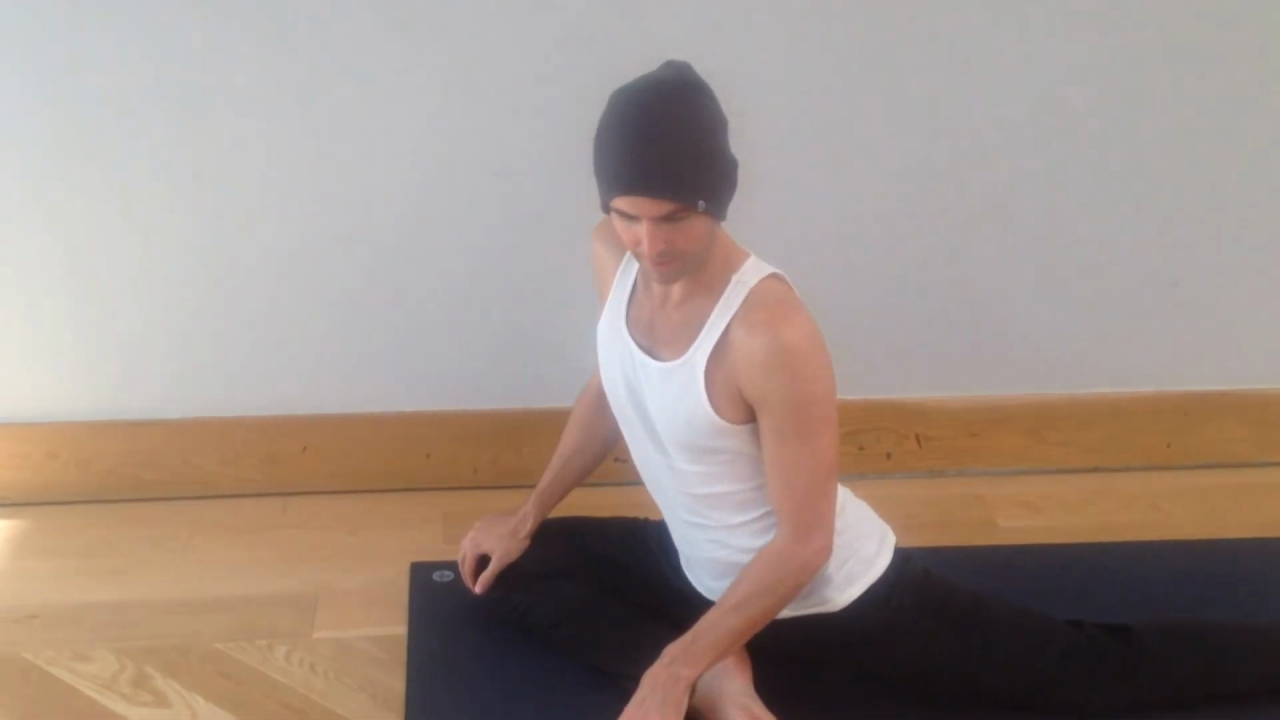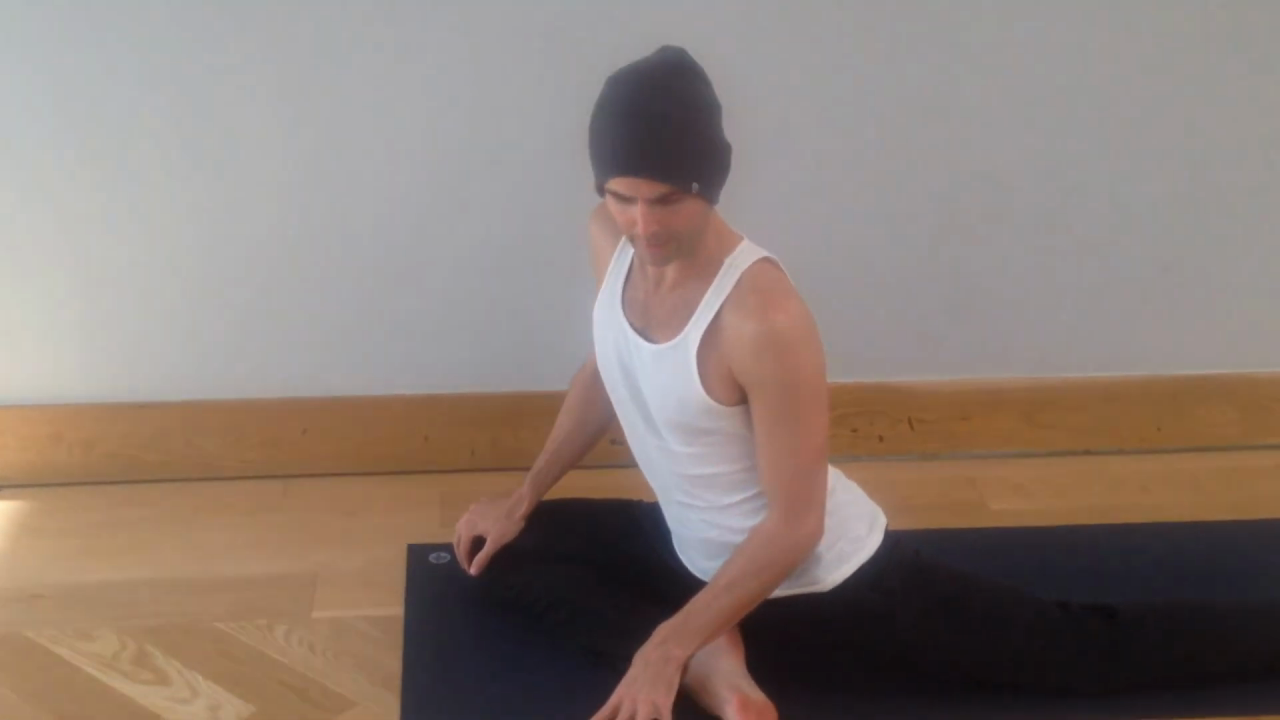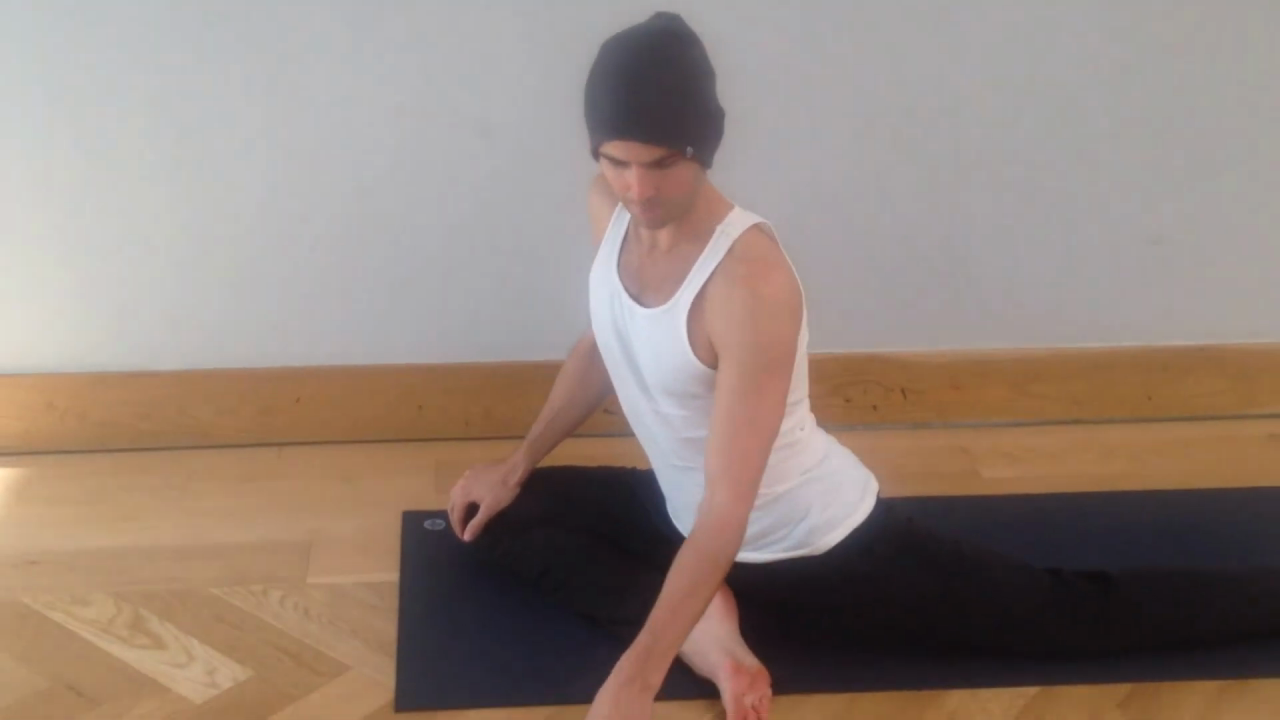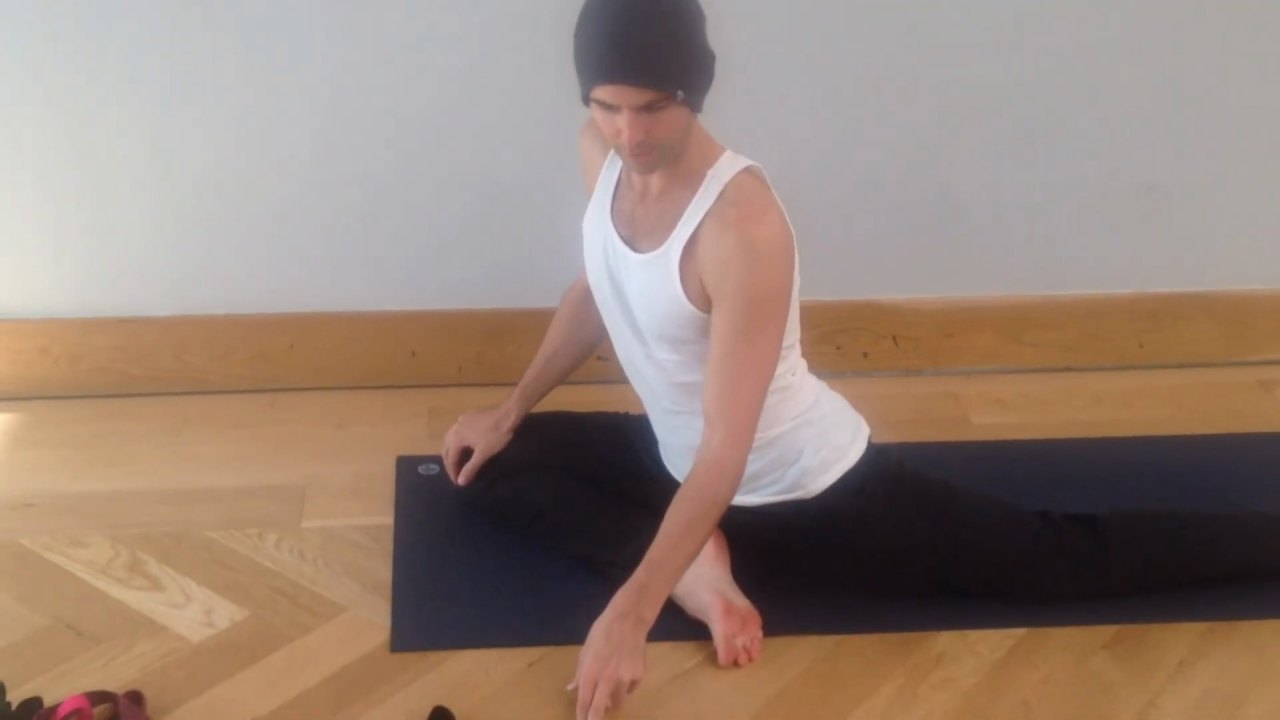
dt=0.5s
person 1, frame 1
left shoulder: (770, 333)
right shoulder: (612, 254)
left elbow: (804, 545)
right elbow: (610, 389)
right wrist: (528, 513)
left hip: (835, 600)
right hip: (704, 571)
right knee: (511, 567)
person 1, frame 2
left shoulder: (761, 317)
right shoulder: (609, 237)
left elbow: (795, 527)
right elbow: (606, 371)
left wrist: (667, 645)
right wrist: (523, 495)
left hip: (824, 581)
right hip: (696, 550)
left knee: (1085, 651)
right knee: (503, 551)
person 1, frame 3
left shoulder: (749, 284)
right shoulder: (609, 205)
left elbow: (726, 512)
right elbow: (605, 342)
right wrist: (518, 463)
left hip: (814, 547)
right hip: (687, 510)
left knee: (1073, 614)
right knee: (500, 517)
right ankle: (699, 619)
person 1, frame 4
left shoulder: (743, 227)
right shoulder: (601, 150)
left elbow: (727, 454)
right elbow: (598, 292)
left wrist: (633, 611)
right wrist: (510, 409)
left hip: (808, 489)
right hip: (679, 462)
left knee: (1062, 558)
right knee: (492, 464)
right ankle: (690, 565)
